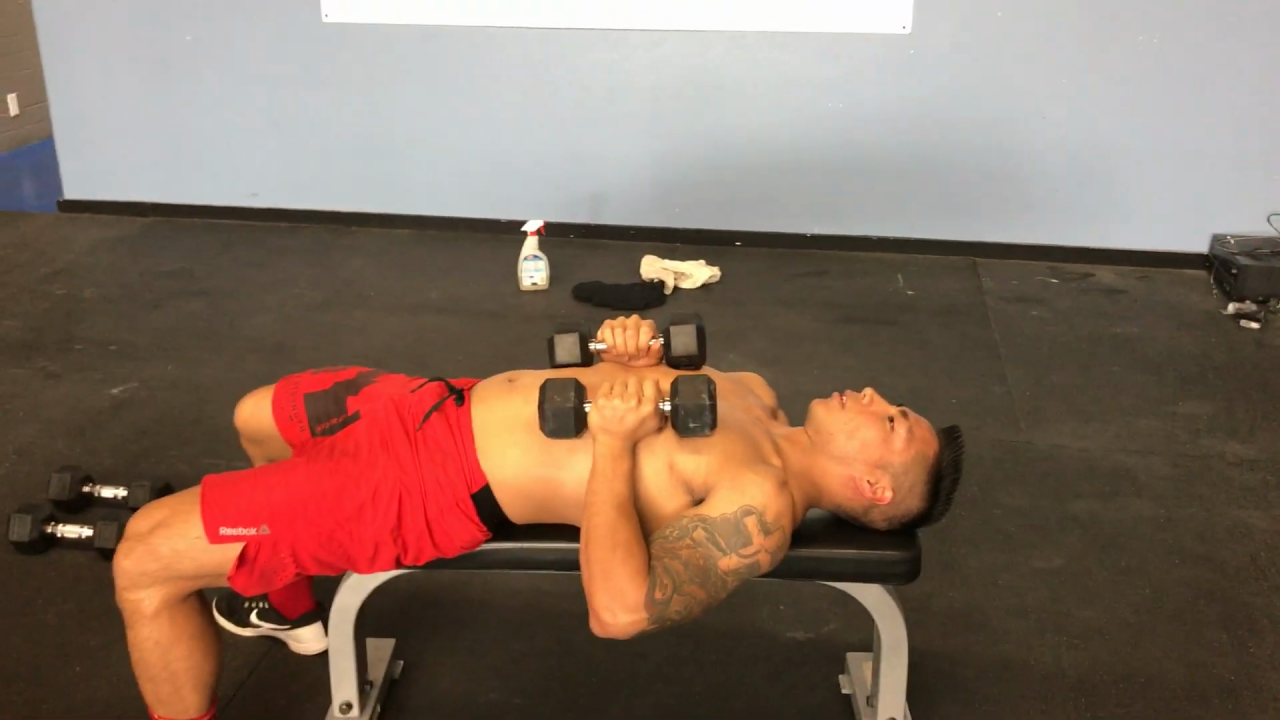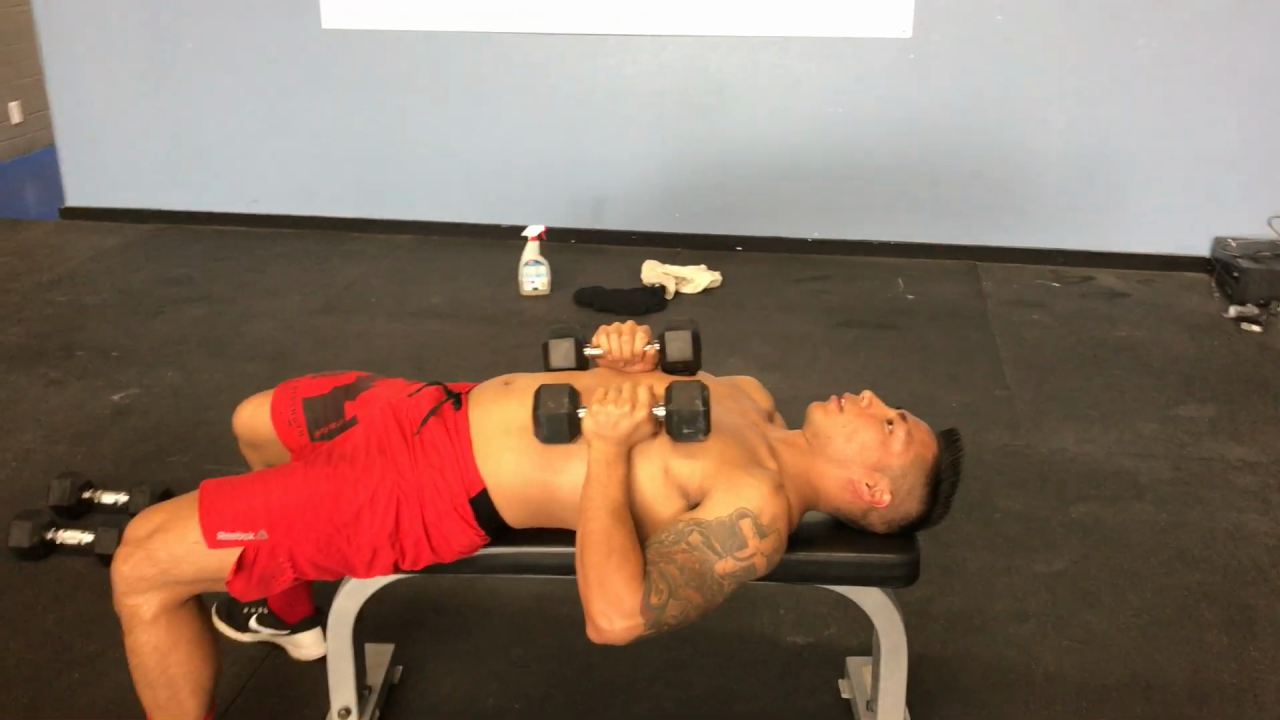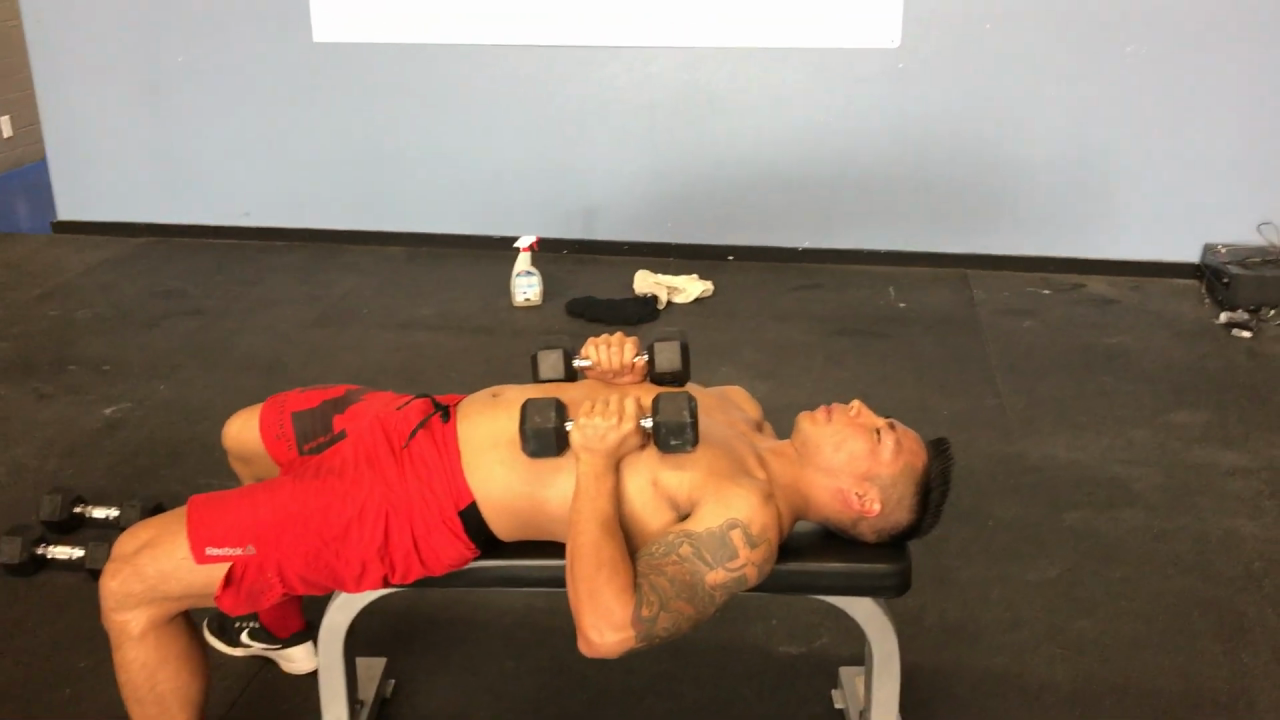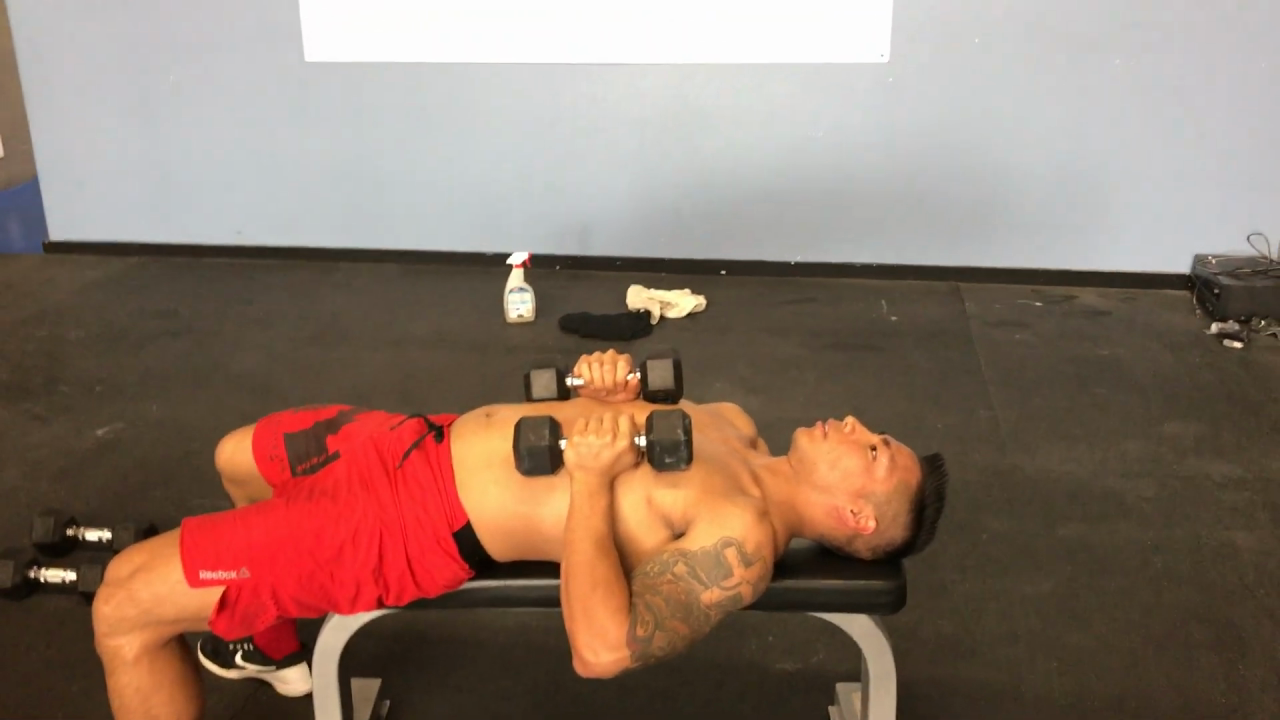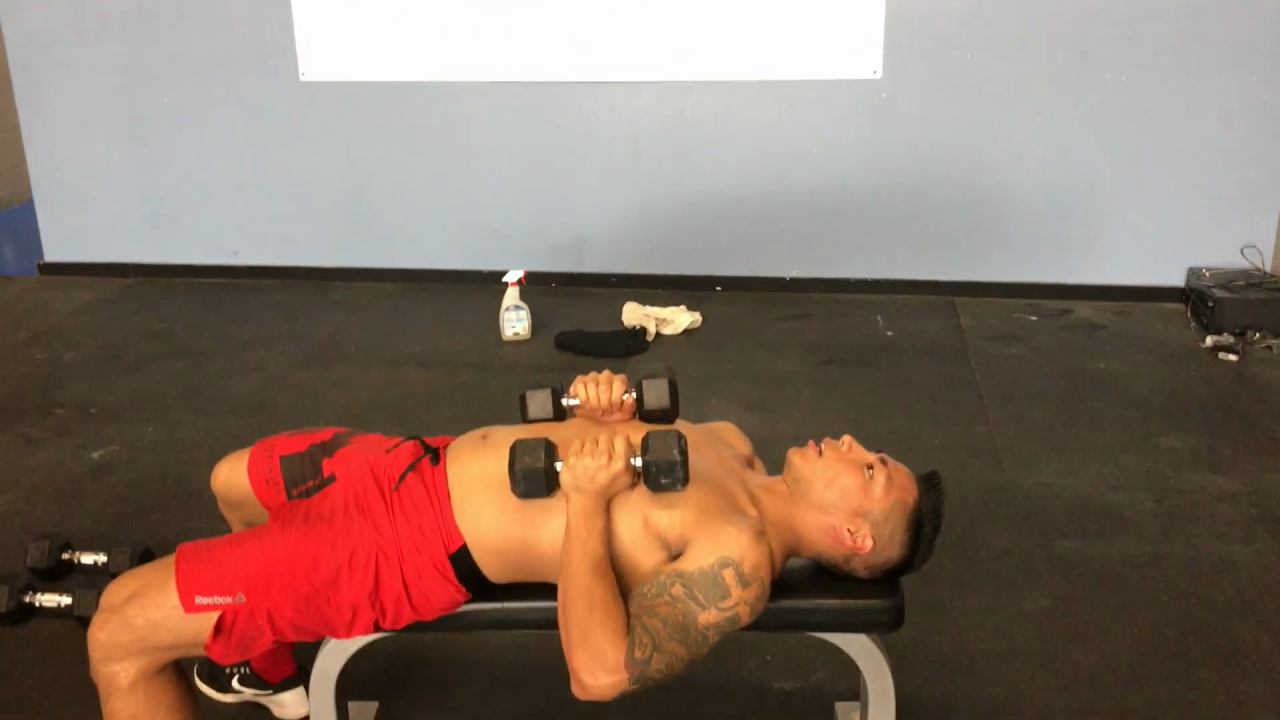
dt=0.2s
person 1, frame 1
left shoulder: (761, 509)
right shoulder: (755, 395)
left elbow: (617, 610)
left wrist: (615, 441)
right wrist: (631, 350)
left hip: (440, 484)
left knee: (145, 559)
right knee: (257, 418)
right ankle: (287, 606)
person 1, frame 2
left shoulder: (758, 513)
right shoulder: (752, 399)
left elbow: (614, 615)
left wrist: (609, 446)
right wrist: (626, 355)
left hip: (436, 490)
left knee: (143, 562)
right knee: (255, 422)
right ankle: (285, 610)
person 1, frame 3
left shoulder: (748, 524)
right shoulder: (740, 409)
left elbow: (606, 628)
left wrist: (597, 459)
right wrist: (613, 370)
left hip: (427, 502)
left knee: (131, 578)
right knee: (245, 437)
right ankle: (278, 624)
person 1, frame 4
left shoulder: (742, 540)
right shoulder: (734, 426)
left elbow: (600, 649)
left wrist: (592, 476)
right wrist: (608, 387)
left hip: (420, 523)
left knee: (124, 602)
right knee: (237, 458)
right ankle: (273, 647)
person 1, frame 5
left shoulder: (739, 560)
right shoulder: (731, 445)
left wrist: (588, 499)
right wrist: (603, 407)
left hip: (416, 547)
left knee: (120, 627)
right knee: (233, 481)
